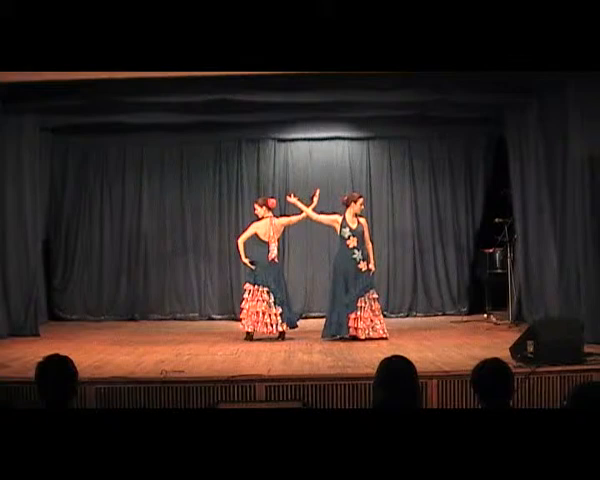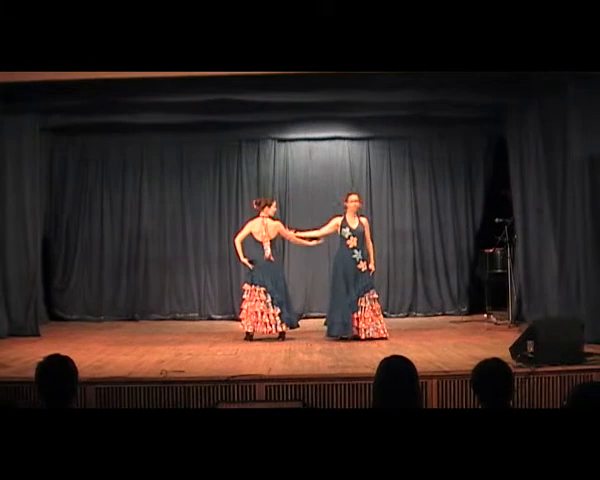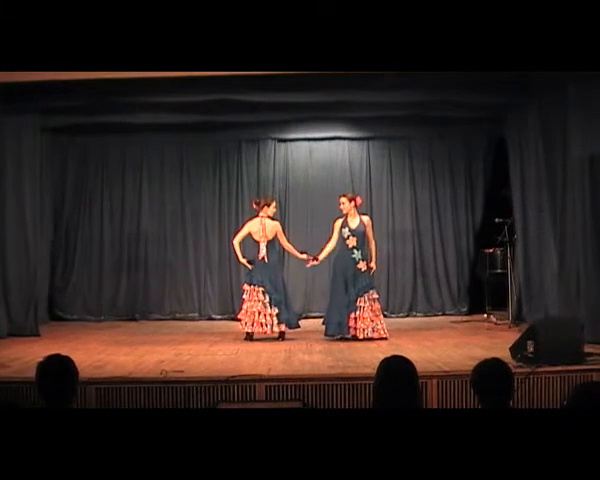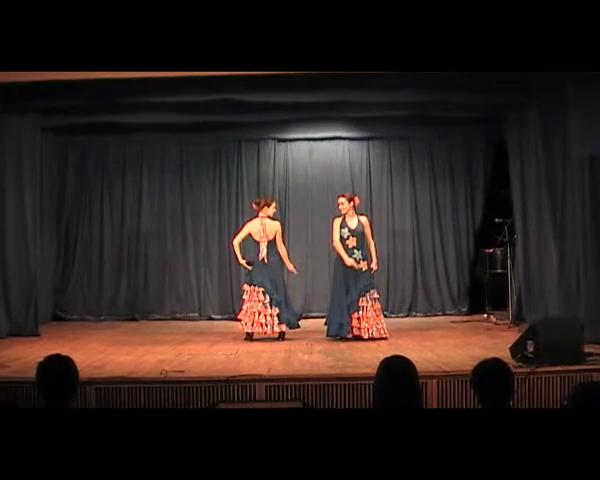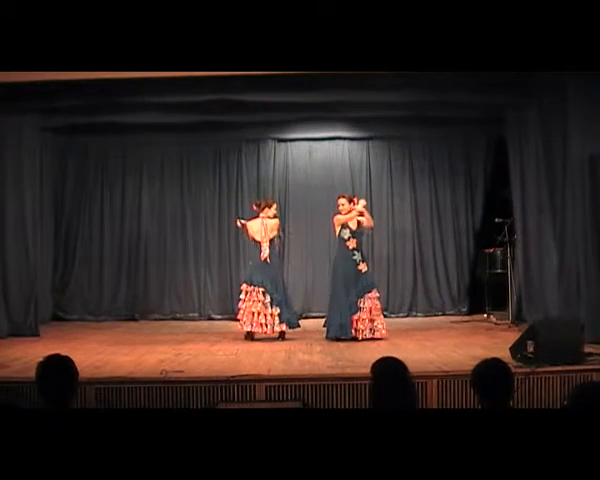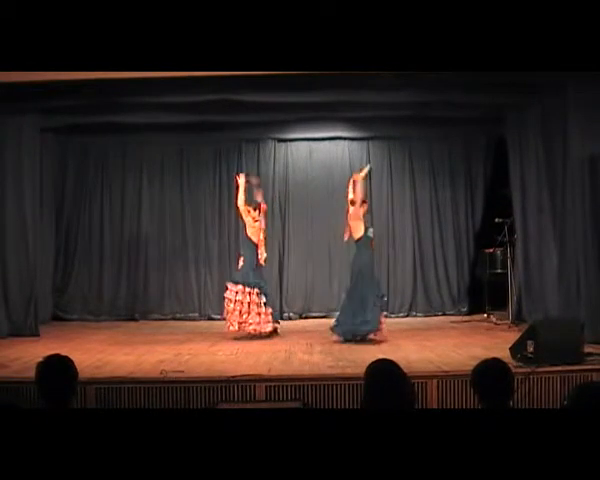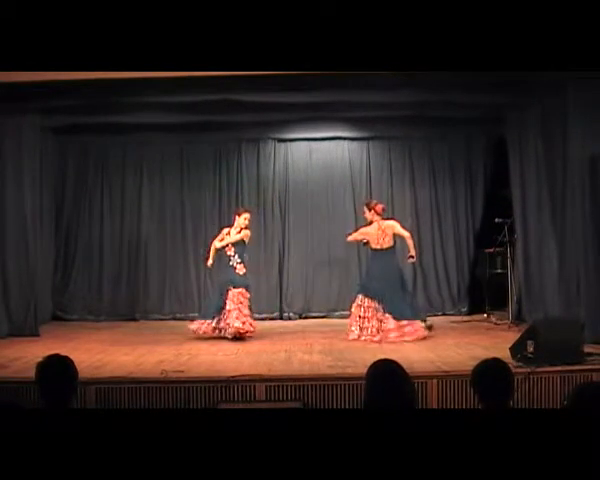
dt=0.7s
person 1, frame 1
left shoulder: (362, 221)
right shoulder: (337, 219)
left elbow: (368, 243)
right elbow: (315, 216)
left wrist: (371, 262)
right wrist: (297, 202)
left hip: (361, 264)
right hip: (344, 263)
left knee: (363, 296)
right knee: (344, 296)
left ankle: (363, 330)
right ankle: (345, 330)
person 1, frame 2
left shoulder: (363, 221)
right shoulder: (338, 221)
left elbow: (369, 243)
right elbow: (320, 232)
left wrist: (372, 262)
right wrist: (298, 234)
left hip: (360, 264)
right hip: (343, 263)
left knee: (363, 296)
right knee: (343, 296)
left ankle: (365, 330)
right ankle: (345, 331)
person 1, frame 3
left shoulder: (365, 220)
right shoulder: (339, 222)
left elbow: (371, 241)
right elbow: (332, 242)
left wrist: (373, 260)
right wrist: (319, 258)
left hip: (360, 264)
right hip: (343, 263)
left knee: (363, 295)
right knee: (343, 296)
left ankle: (365, 331)
right ankle: (345, 330)
person 1, frame 4
left shoulder: (363, 220)
right shoulder: (338, 221)
left elbow: (370, 241)
right elbow: (335, 242)
left wrist: (374, 260)
right wrist: (345, 257)
left hip: (361, 262)
right hip: (344, 262)
left knee: (364, 295)
right knee: (344, 295)
left ankle: (365, 330)
right ankle: (345, 331)
person 1, frame 5
left shoulder: (360, 219)
right shoulder: (338, 219)
left elbow: (370, 224)
right elbow: (349, 217)
left wrist: (363, 210)
right wrist: (359, 207)
left hip: (359, 262)
right hip: (343, 262)
left knee: (366, 296)
right knee: (344, 296)
left ankle: (364, 330)
right ankle: (343, 331)
person 1, frame 6
left shoulder: (351, 214)
right shoulder: (356, 216)
left elbow: (351, 199)
right elbow: (358, 198)
left wrist: (352, 181)
right wrist: (358, 180)
left hip: (360, 261)
right hip: (363, 262)
left knee: (359, 296)
right knee: (364, 297)
left ankle: (351, 331)
right ankle: (356, 331)
person 1, frame 7
left shoulder: (366, 230)
right shoulder: (391, 224)
left elbow: (349, 238)
right elbow: (407, 235)
right wrist: (412, 252)
left hip: (375, 269)
right hip: (392, 268)
left knee: (369, 301)
right knee: (398, 299)
left ankle: (368, 331)
right ankle: (407, 330)
person 2, frame 1
left shoulder: (257, 225)
right shoulder: (281, 222)
left elbow: (240, 240)
right elbow: (302, 216)
left wrist: (243, 257)
right wrist: (314, 204)
left hip: (258, 266)
right hip: (274, 266)
left knee: (254, 299)
right knee: (277, 297)
left ankle: (250, 332)
right ankle: (281, 331)
person 2, frame 2
left shoulder: (252, 224)
right shoulder: (276, 225)
left elbow: (237, 240)
right elbow: (292, 238)
left wrist: (242, 258)
right wrist: (309, 243)
left hip: (257, 265)
right hip: (273, 265)
left knee: (253, 297)
right knee: (277, 295)
left ankle: (250, 332)
right ankle: (281, 331)
person 2, frame 3
left shoulder: (251, 224)
right shoulder: (275, 225)
left elbow: (235, 241)
right elbow: (285, 244)
left wrist: (241, 258)
right wrist: (300, 256)
left hip: (257, 264)
right hip: (272, 264)
left knee: (253, 297)
right knee: (276, 295)
left ankle: (250, 332)
right ankle: (281, 331)
person 2, frame 4
left shoulder: (250, 225)
right shoulder: (276, 225)
left elbow: (236, 242)
right elbow: (280, 247)
left wrist: (240, 259)
right wrist: (288, 263)
left hip: (256, 265)
right hip: (273, 264)
left knee: (253, 297)
right knee: (277, 295)
left ankle: (250, 333)
right ankle: (281, 331)
person 2, frame 5
left shoulder: (250, 224)
right shoulder: (275, 222)
left hip: (256, 264)
right hip: (273, 264)
left knee: (253, 296)
right knee: (276, 294)
left ankle: (250, 331)
right ankle: (281, 331)
person 2, frame 6
left shoulder: (252, 225)
right shoulder: (261, 224)
left elbow: (241, 206)
right elbow: (258, 203)
left wrist: (241, 185)
right wrist: (256, 187)
left hip: (248, 268)
right hip: (255, 267)
left knee: (245, 296)
right knee: (257, 296)
right ankle: (270, 326)
person 2, frame 7
left shoulder: (246, 233)
right shoulder: (226, 231)
left elbow: (233, 239)
right elbow: (215, 243)
left wrist: (221, 244)
right wrist: (210, 258)
left hip: (239, 271)
right hip: (227, 271)
left knee: (238, 297)
right knee: (224, 298)
left ankle: (237, 330)
